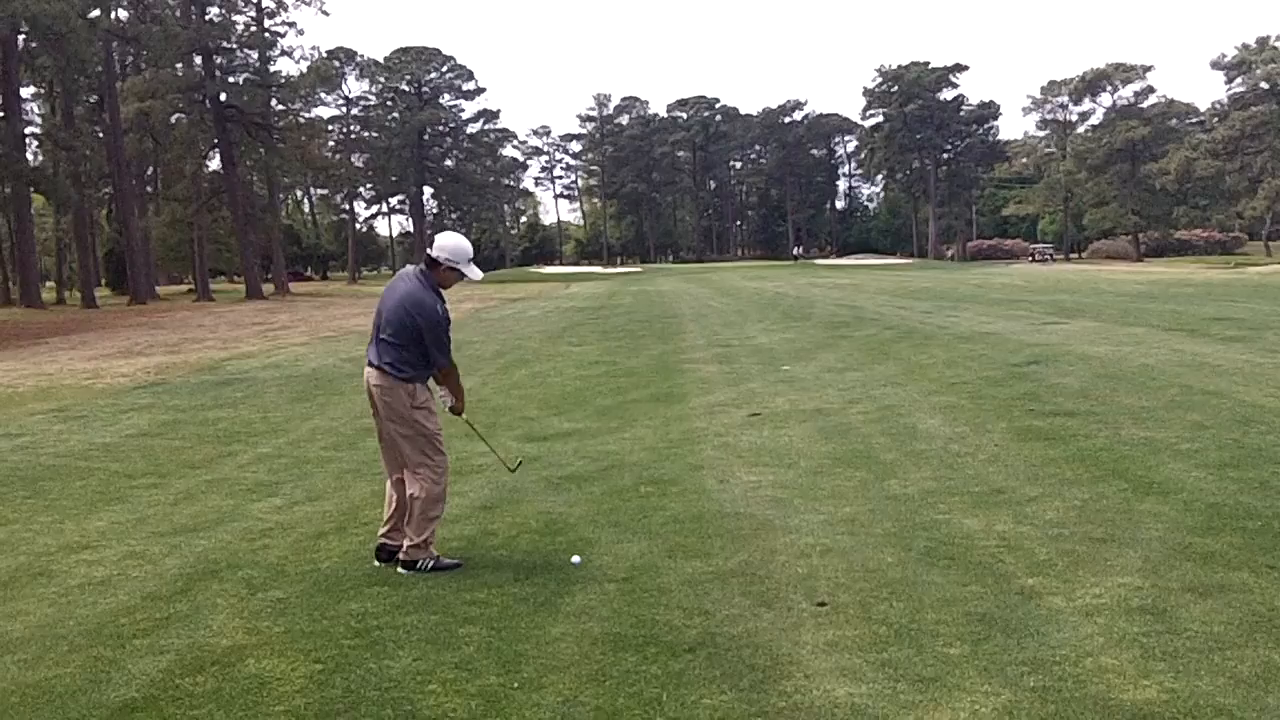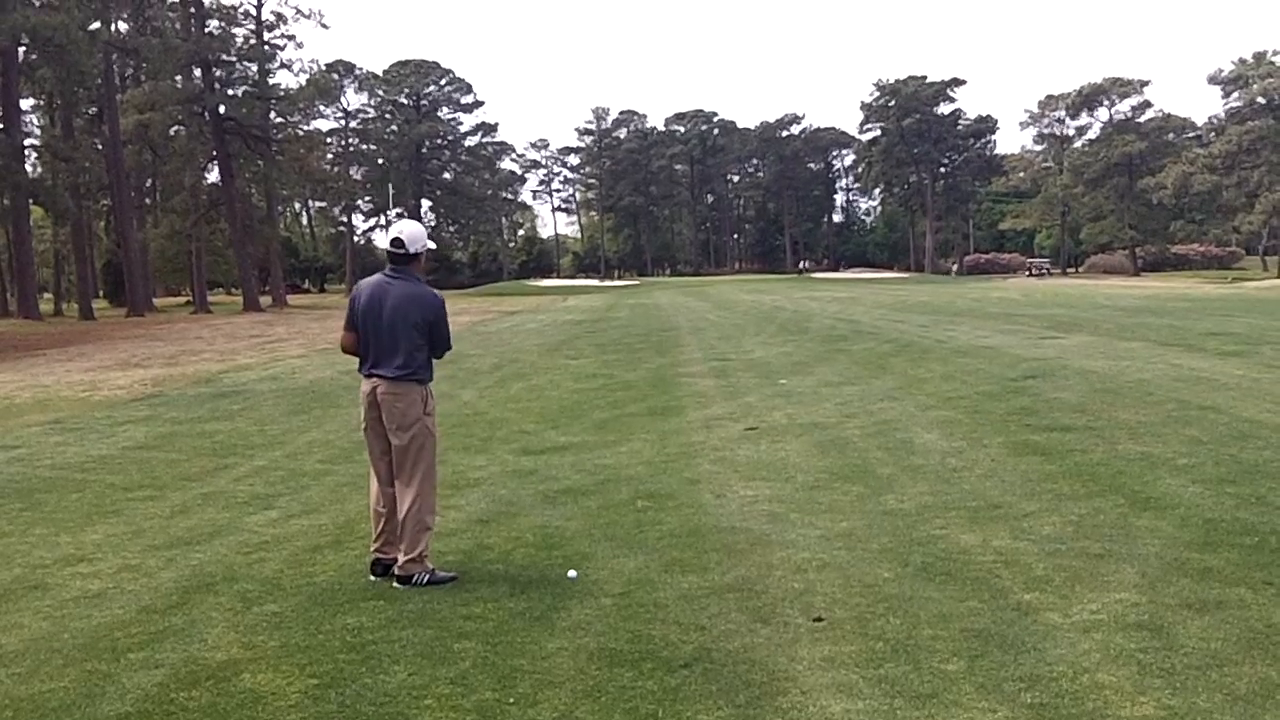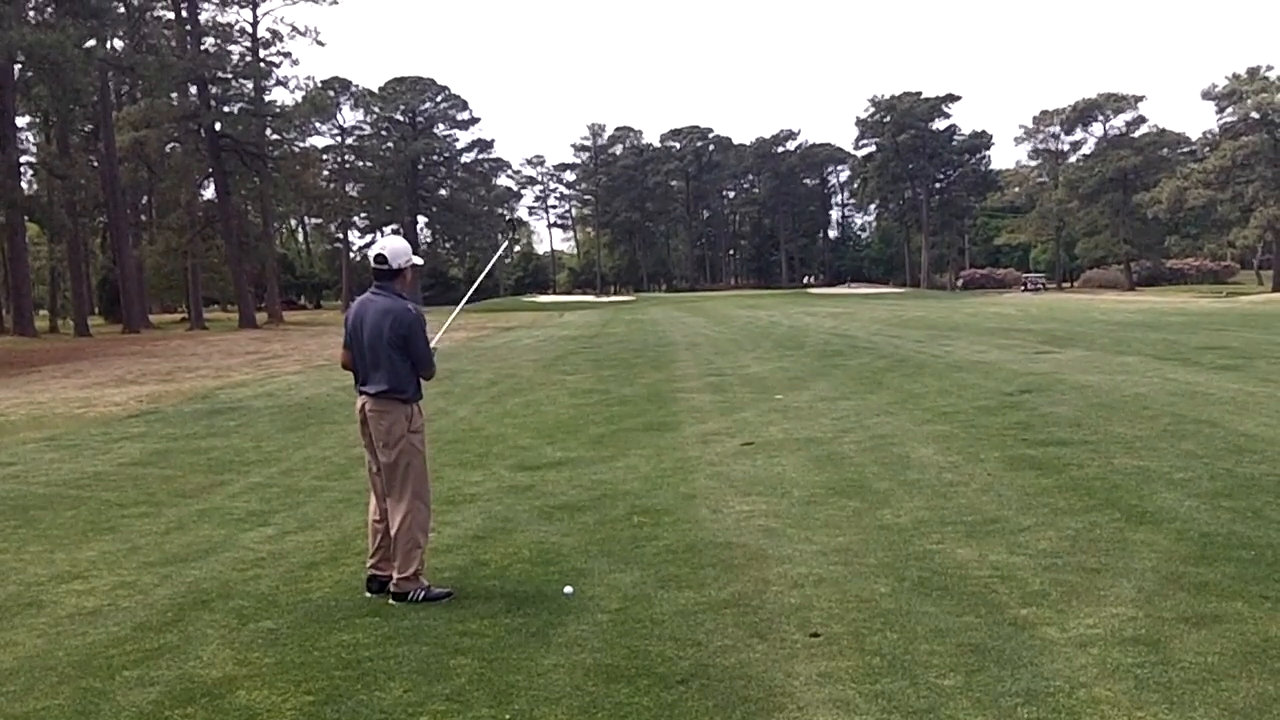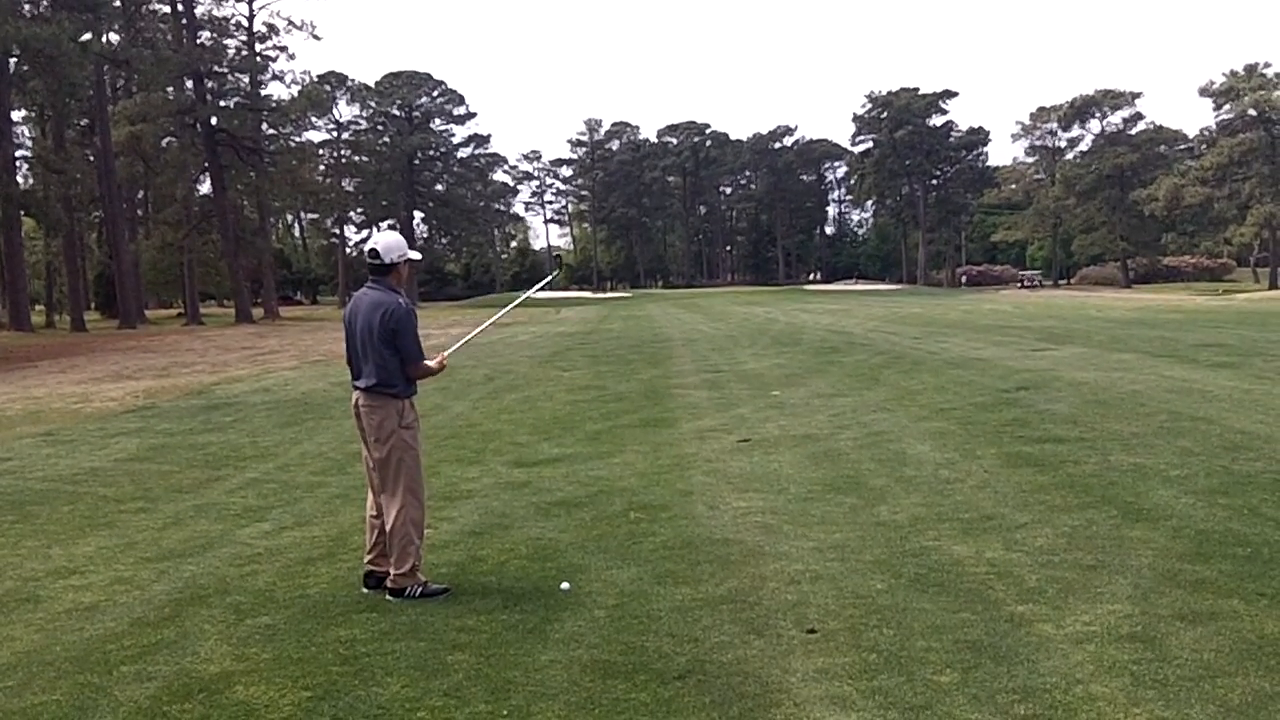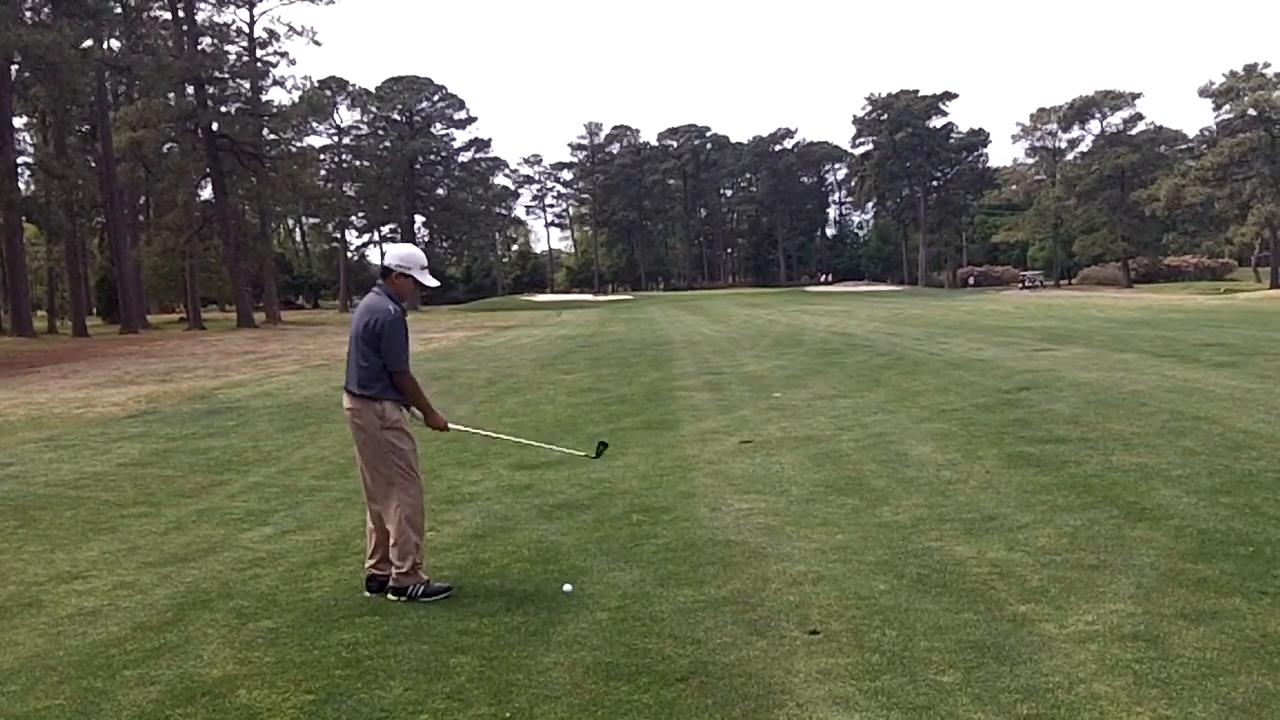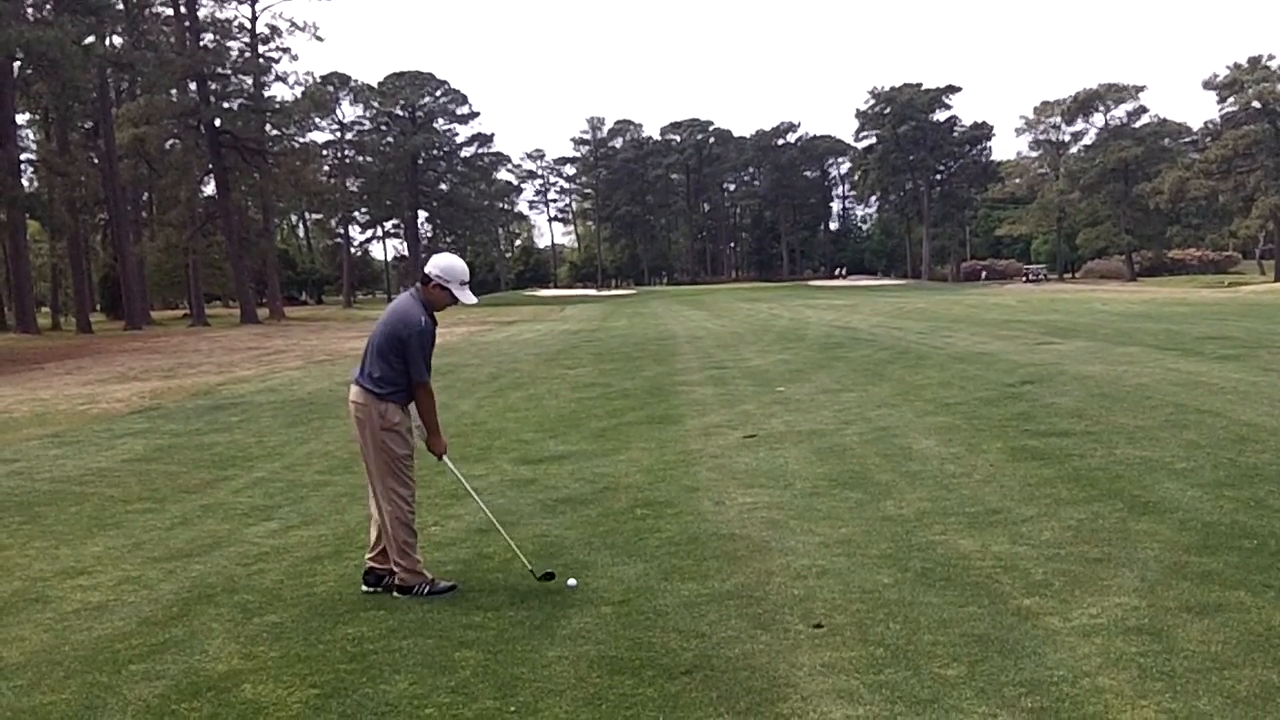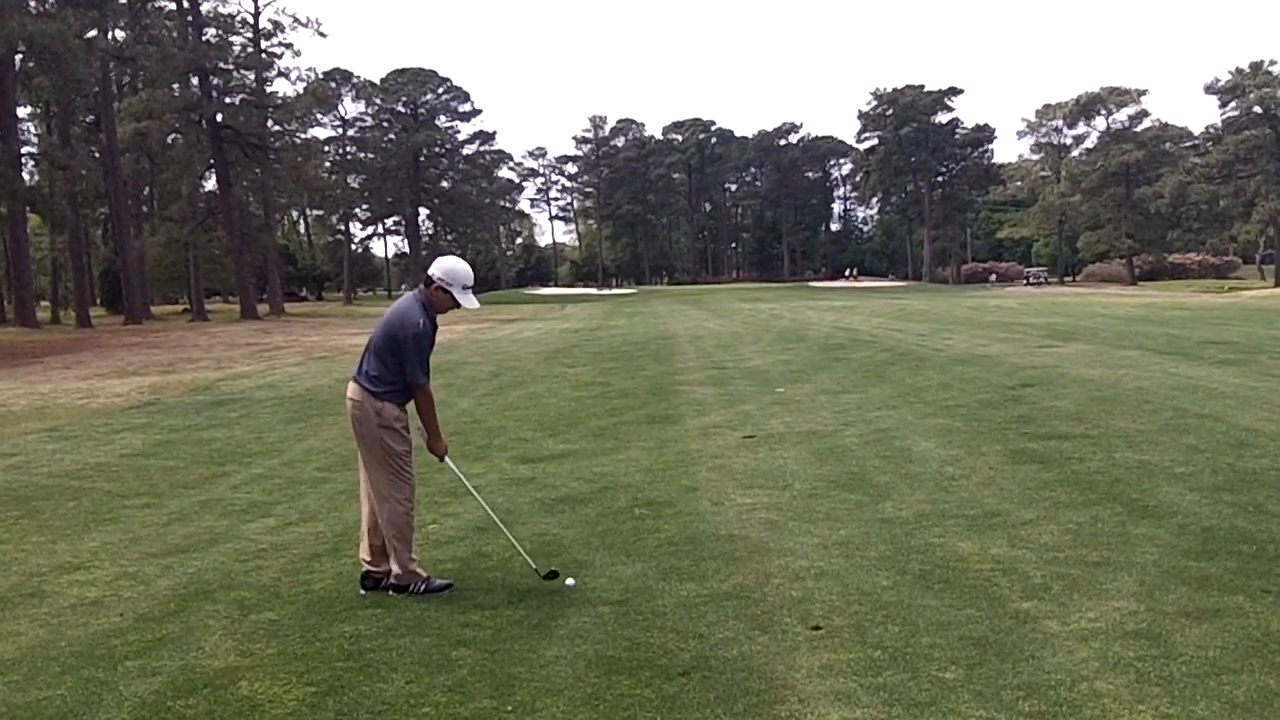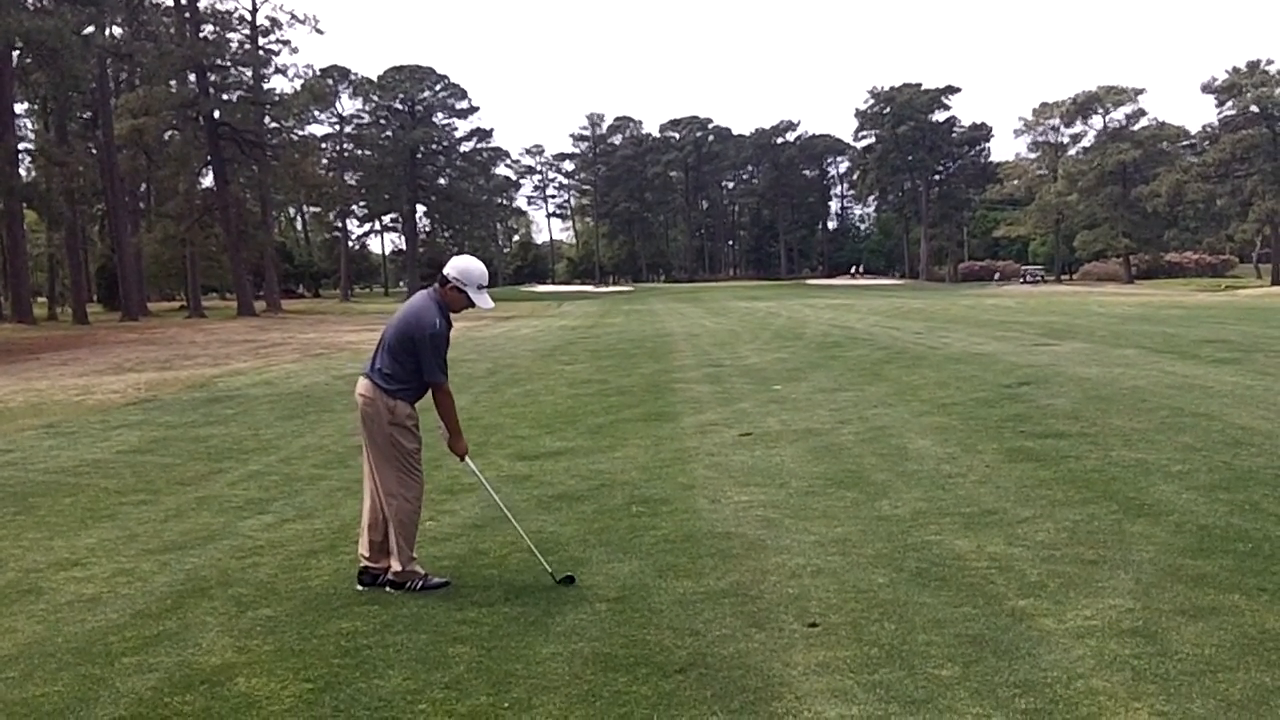
dt=0.7s
person 1, frame 1
left shoulder: (405, 275)
right shoulder: (431, 308)
right elbow: (443, 365)
left wrist: (438, 377)
right wrist: (458, 397)
left hip: (377, 375)
right hip: (401, 387)
left knee: (399, 468)
right knee: (428, 469)
left ankle: (390, 542)
right ankle: (416, 552)
person 1, frame 2
left shoulder: (363, 290)
right shoulder: (429, 300)
left elbow: (347, 344)
right elbow: (440, 351)
left hip: (372, 387)
right hip: (408, 393)
left knee: (383, 477)
right knee: (414, 481)
left ankle: (383, 556)
right ankle: (411, 566)
person 1, frame 3
left shoulder: (357, 307)
right shoulder: (407, 313)
left elbow: (347, 361)
right elbow: (427, 372)
right wrist: (424, 357)
left hip: (367, 404)
right hip: (397, 411)
left knee: (383, 494)
right knee: (409, 497)
left ankle: (380, 573)
right ankle: (406, 582)
person 1, frame 4
left shoulder: (356, 302)
right shoulder: (398, 308)
right elbow: (413, 369)
right wrist: (435, 367)
left hip: (363, 400)
right hip: (391, 407)
left knee: (380, 490)
right knee: (404, 493)
left ankle: (377, 569)
right ankle: (403, 578)
person 1, frame 5
left shoulder: (370, 304)
right shoulder: (389, 314)
right elbow: (401, 375)
left wrist: (415, 407)
right wrist: (430, 414)
left hip: (362, 404)
right hip: (378, 410)
left knee: (380, 494)
right knee: (405, 492)
left ankle: (379, 572)
right ankle: (406, 577)
person 1, frame 6
left shoulder: (408, 302)
right shoulder: (418, 323)
right elbow: (421, 386)
right wrist: (434, 434)
left hip: (370, 398)
right hip: (381, 407)
left knee: (386, 492)
right knee: (397, 494)
left ankle: (379, 569)
right ankle: (409, 577)
person 1, frame 7
left shoulder: (413, 304)
right shoulder: (416, 323)
right elbow: (420, 387)
right wrist: (435, 437)
left hip: (367, 398)
right hip: (378, 406)
left knee: (377, 491)
right knee: (397, 491)
left ankle: (375, 569)
right ankle: (404, 575)
person 1, frame 8
left shoulder: (425, 301)
right shoulder: (432, 323)
right elbow: (439, 387)
right wrist: (456, 436)
left hip: (375, 393)
right hip: (389, 403)
left knee: (381, 488)
right knee: (404, 489)
left ankle: (373, 566)
right ankle: (402, 572)
